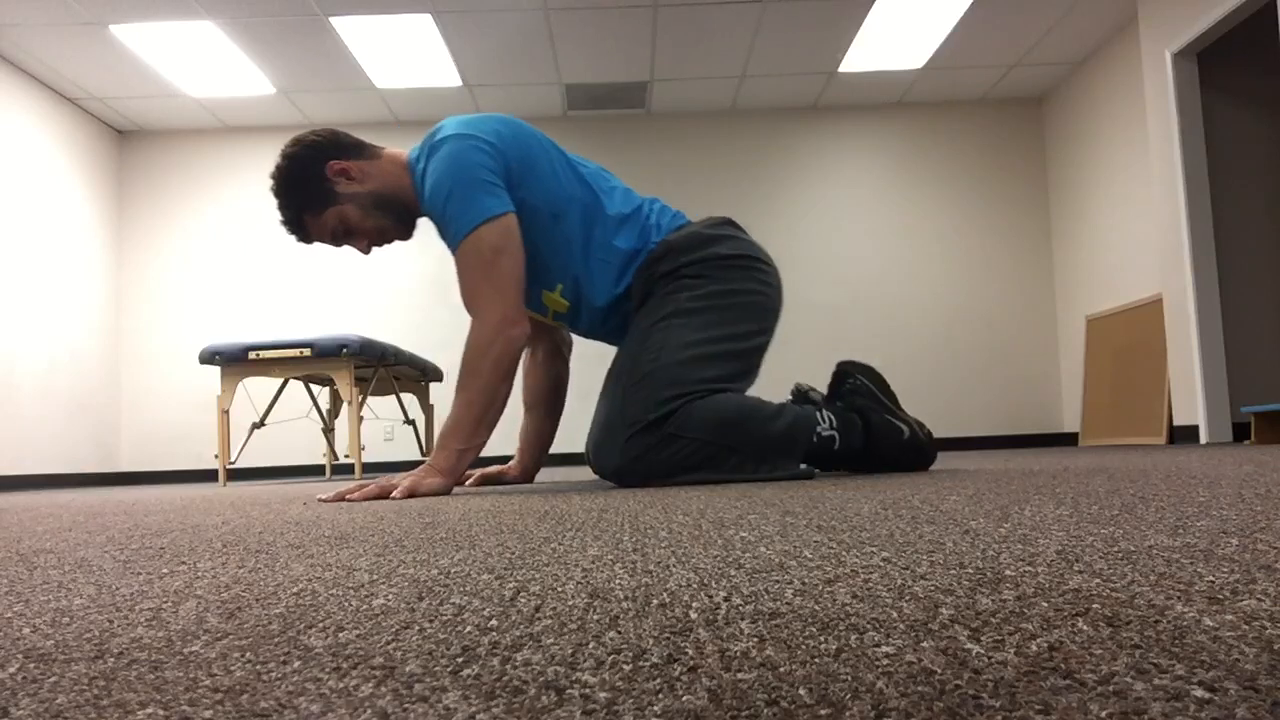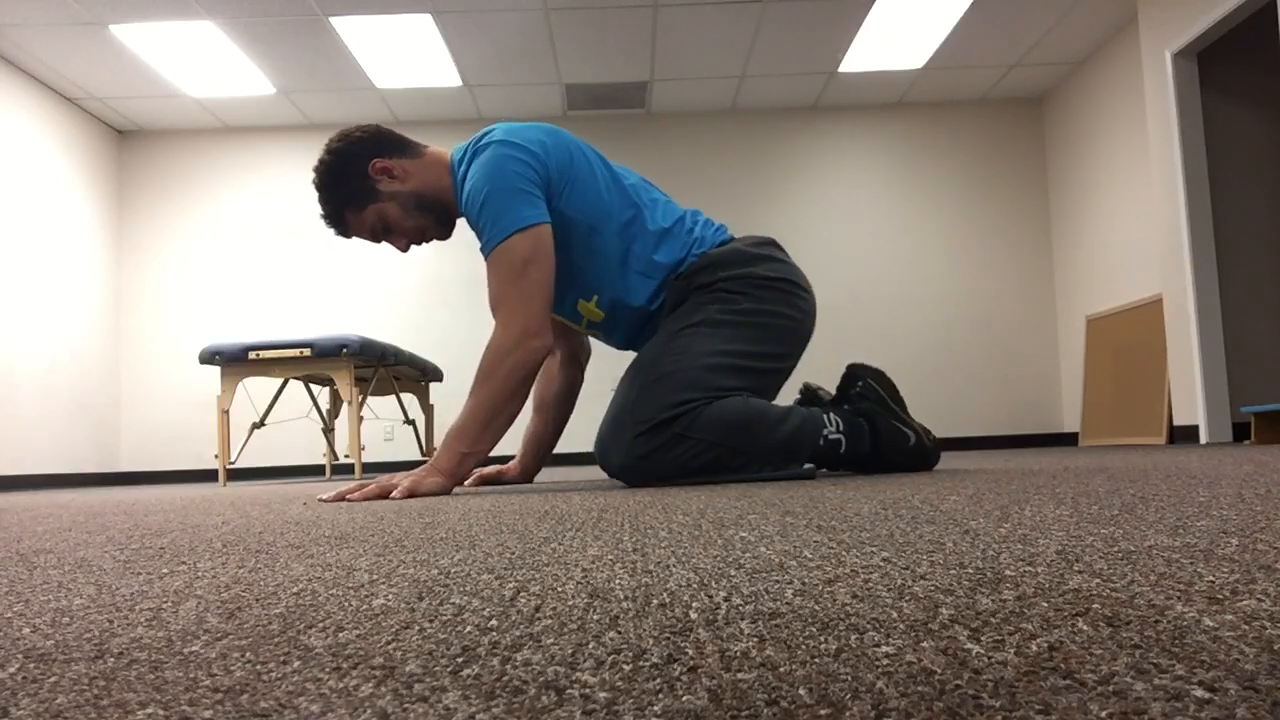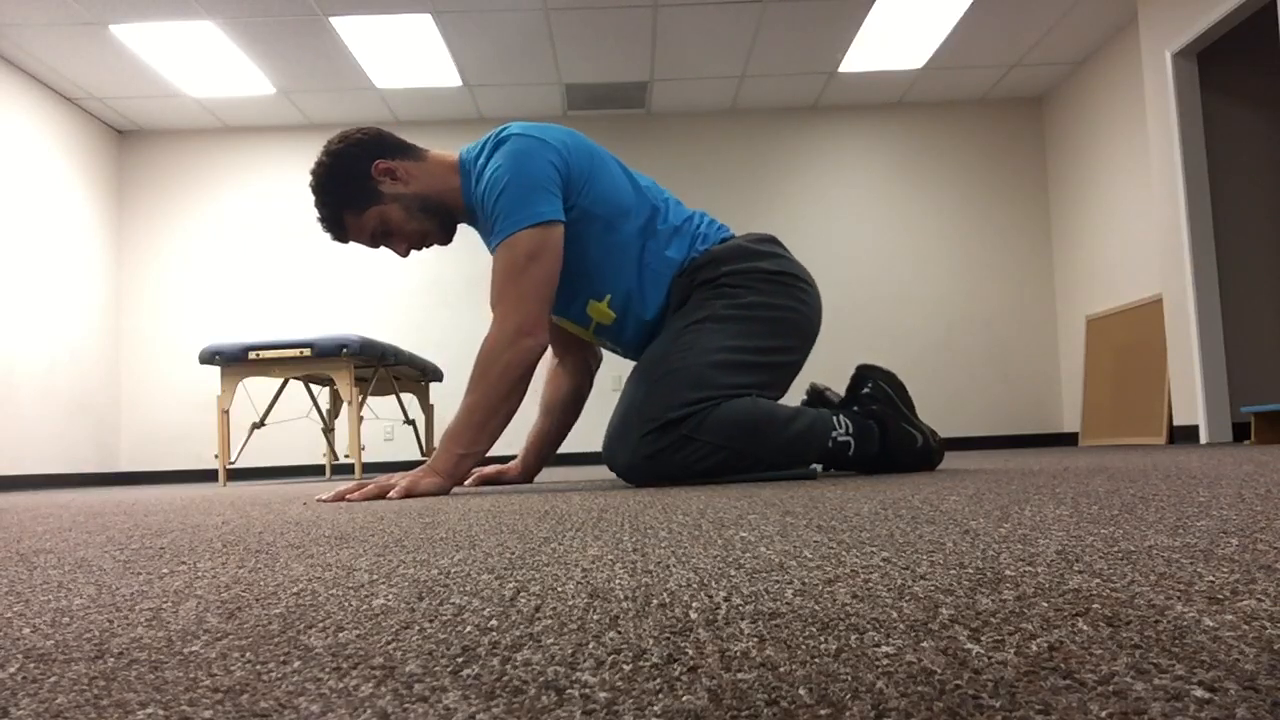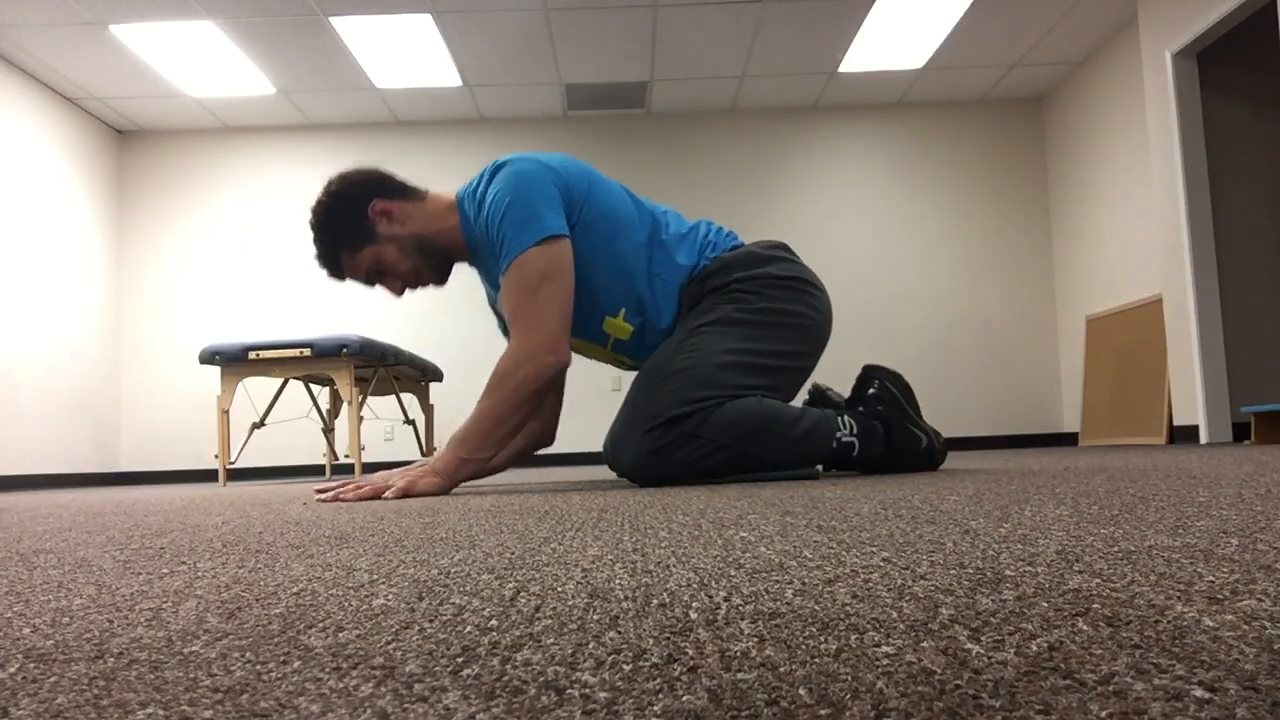
dt=0.5s
person 1, frame 1
left shoulder: (454, 158)
right shoulder: (456, 180)
left elbow: (501, 327)
right elbow: (545, 340)
left wrist: (443, 466)
right wrist: (526, 462)
left hip: (709, 277)
right hip: (688, 287)
left knee: (633, 447)
right knee: (620, 452)
left ankle: (847, 426)
right ankle: (821, 420)
person 1, frame 2
left shoulder: (495, 163)
right shoulder: (498, 188)
left elbow: (524, 337)
right elbow: (565, 347)
left wrist: (445, 466)
right wrist: (525, 464)
left hip: (740, 291)
right hip: (735, 297)
left knee: (638, 446)
right knee: (631, 447)
left ankle: (851, 430)
right ankle: (830, 418)
person 1, frame 3
left shoulder: (512, 160)
right shoulder: (495, 210)
left elbow: (520, 337)
right elbow: (574, 359)
left wrist: (443, 468)
right wrist: (525, 466)
left hip: (749, 291)
right hip: (711, 306)
left knee: (647, 447)
right knee: (639, 451)
left ankle: (859, 429)
right ankle: (832, 420)
person 1, frame 4
left shoulder: (511, 189)
right shoulder: (495, 259)
left elbow: (540, 354)
right elbow: (536, 420)
left wrist: (443, 470)
right wrist: (441, 467)
left hip: (760, 294)
right hip: (728, 310)
left knee: (650, 448)
right knee: (635, 454)
left ankle: (863, 431)
right ankle: (834, 418)
